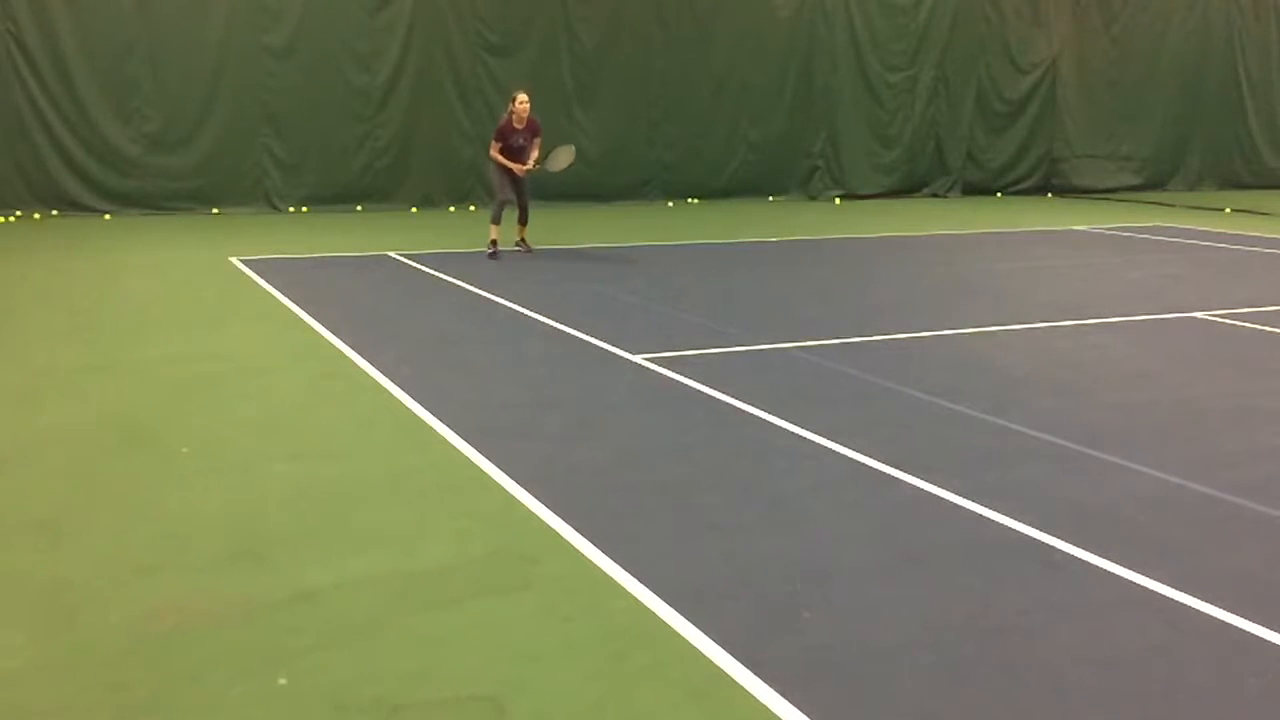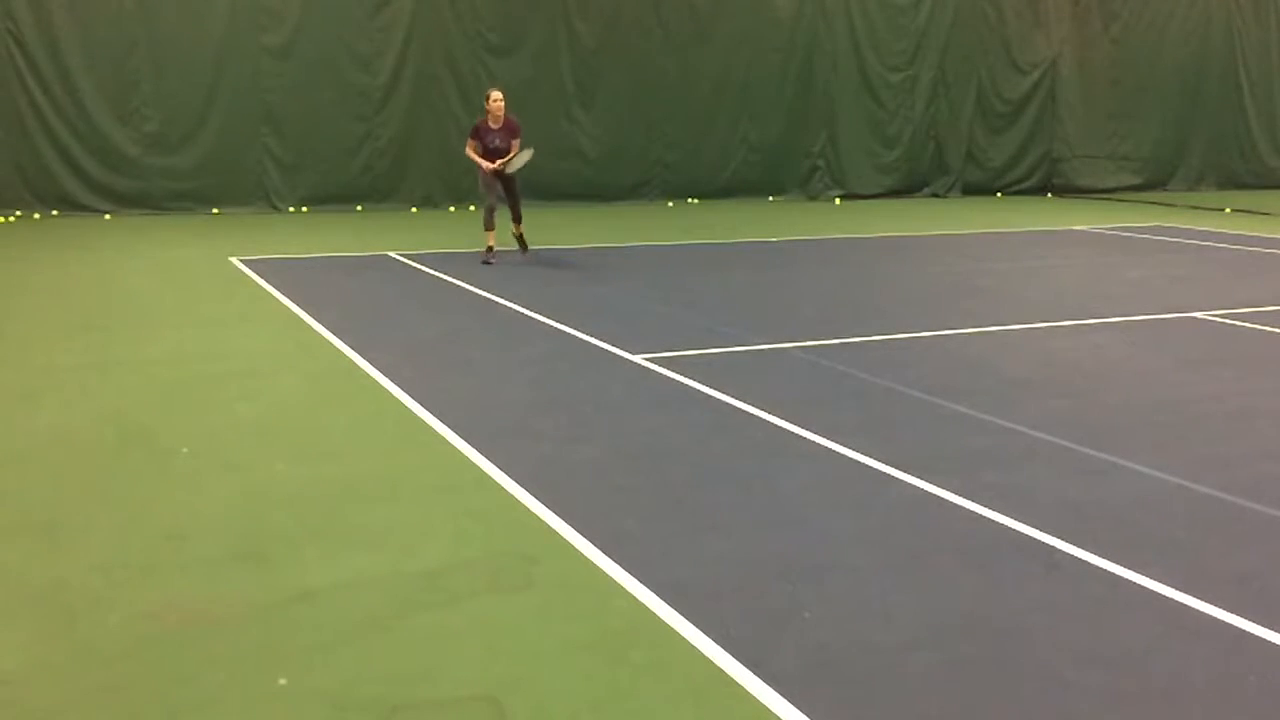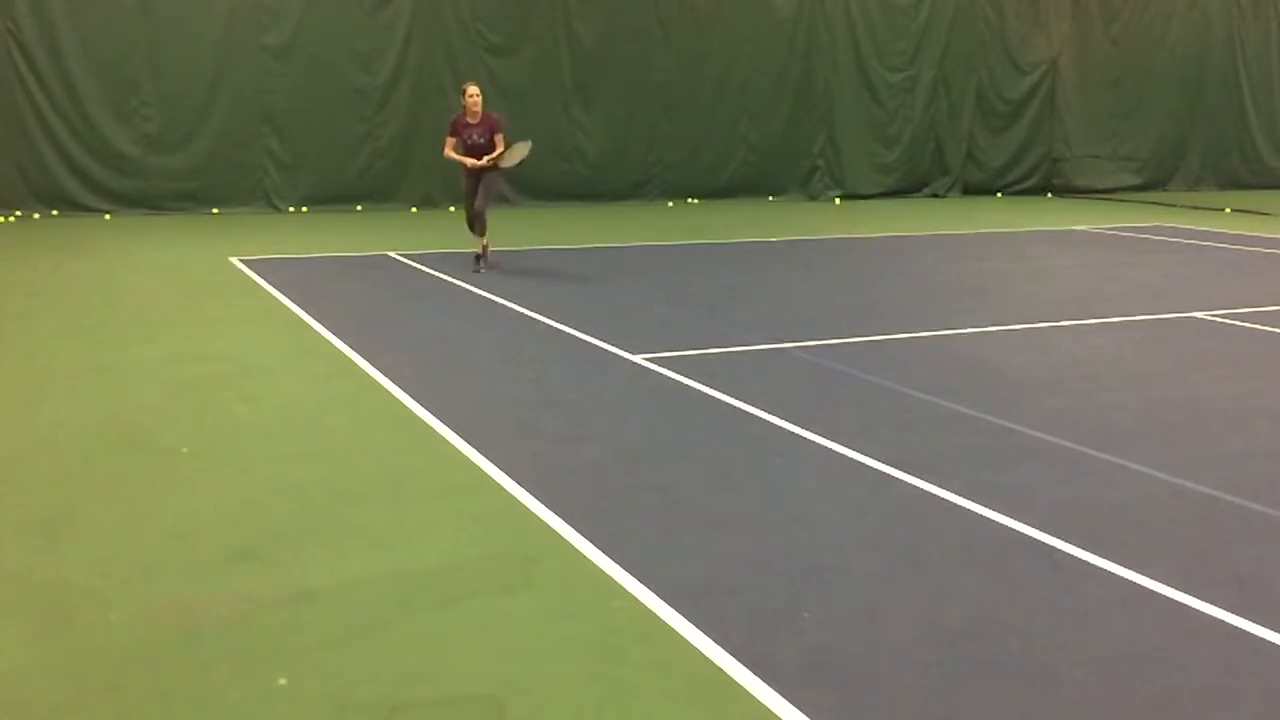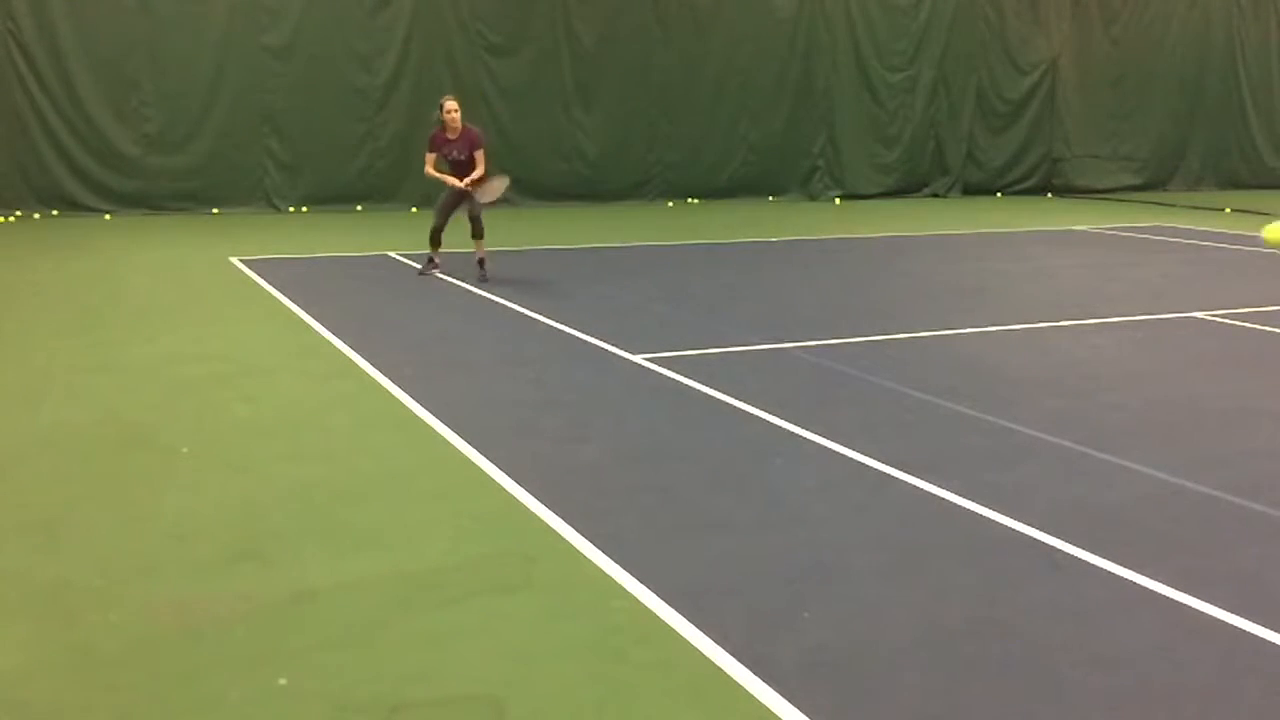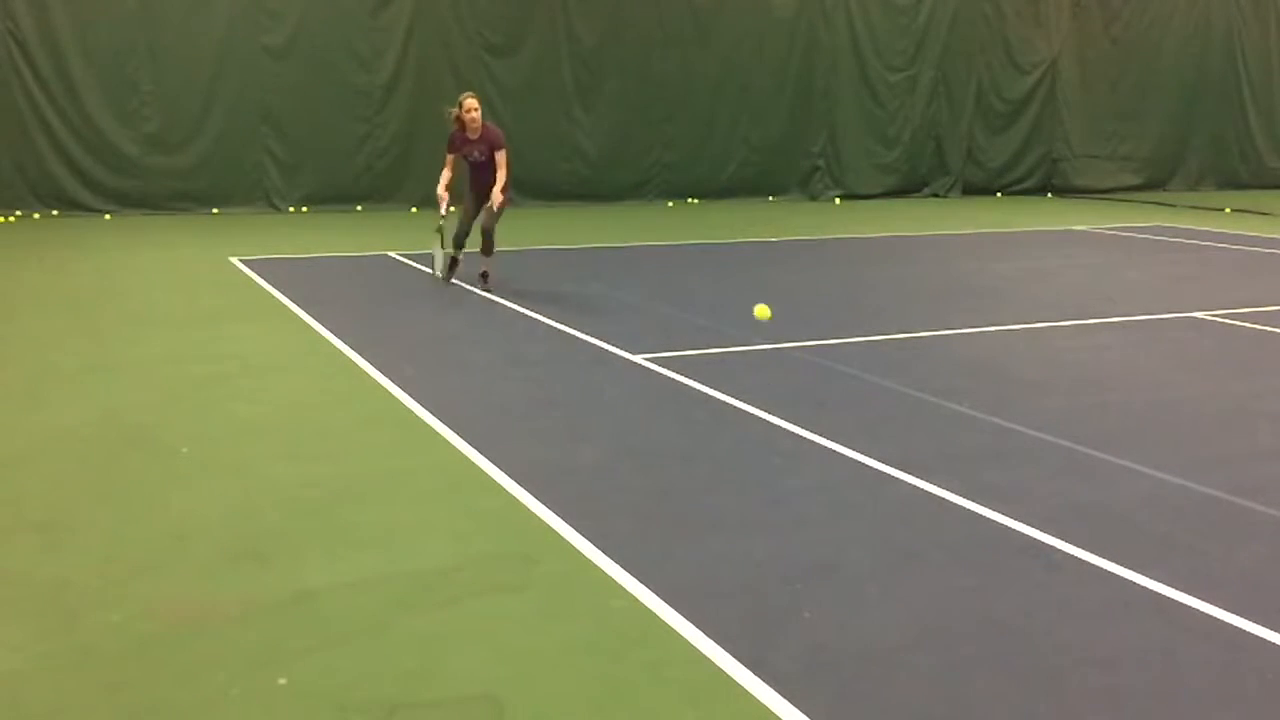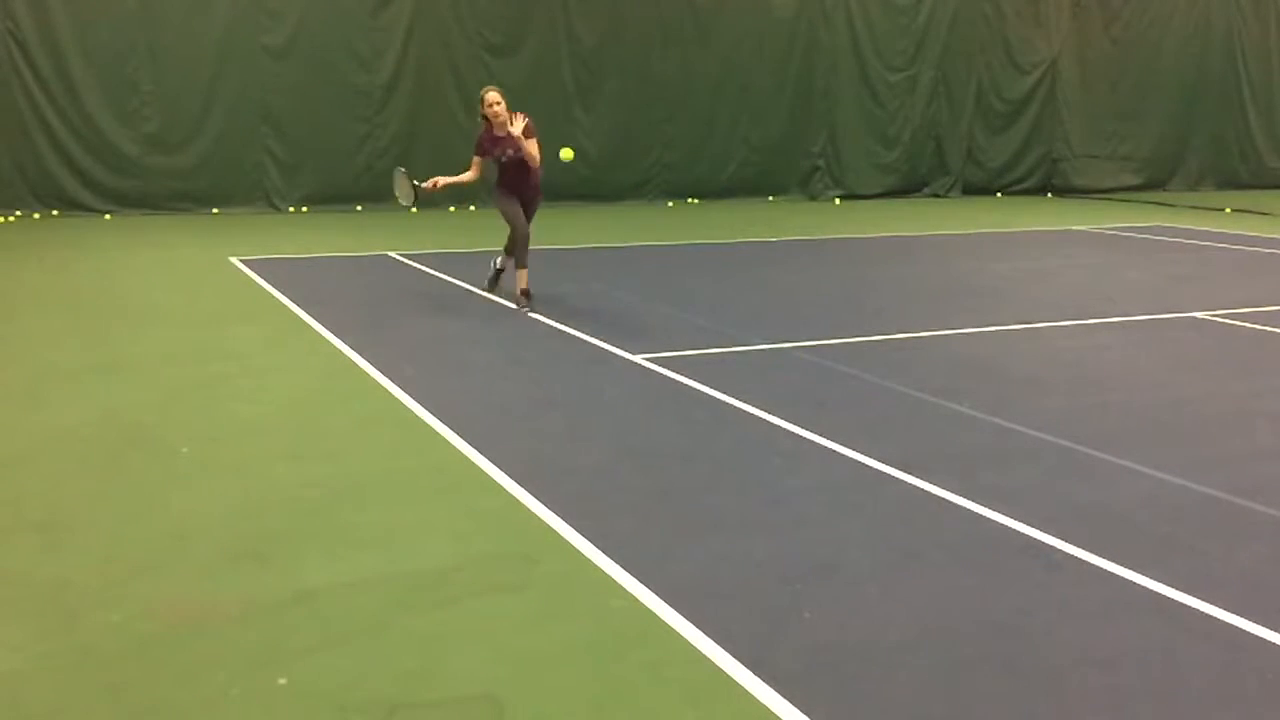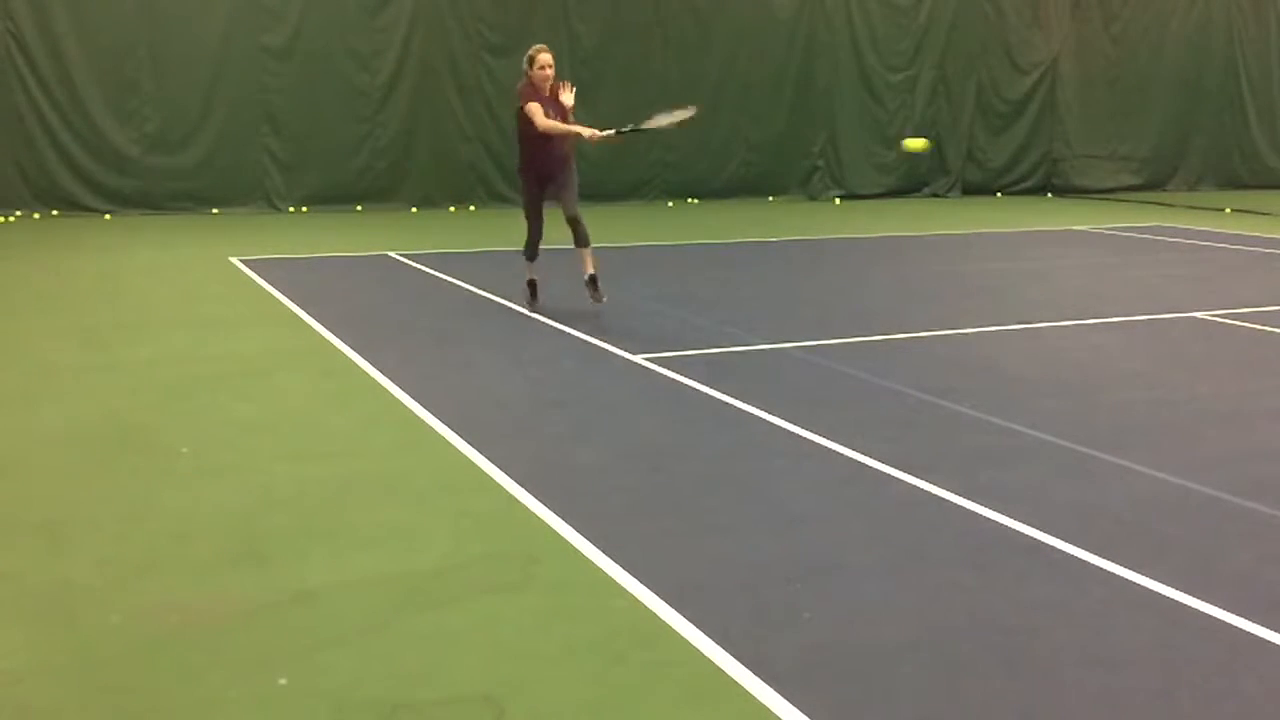
dt=0.3s
person 1, frame 1
left shoulder: (534, 125)
right shoulder: (504, 126)
left elbow: (535, 149)
right elbow: (493, 153)
left wrist: (532, 161)
right wrist: (512, 165)
left hip: (521, 167)
right hip: (502, 167)
left knee: (523, 204)
right knee: (502, 199)
left ankle: (520, 240)
right ankle: (493, 243)
person 1, frame 2
left shoulder: (512, 124)
right shoulder: (480, 126)
left elbow: (515, 152)
right elbow: (468, 149)
left wrist: (503, 162)
right wrist: (482, 162)
right hip: (487, 170)
left knee: (515, 207)
right knee: (490, 204)
left ankle: (518, 233)
right ankle: (490, 248)
person 1, frame 3
left shoulder: (492, 120)
right shoulder: (457, 122)
left elbow: (501, 148)
right elbow: (447, 151)
left wrist: (490, 158)
right wrist: (464, 160)
left hip: (490, 171)
right hip: (470, 172)
left knee: (479, 208)
right knee: (470, 214)
left ankle: (482, 253)
right ankle: (482, 246)
person 1, frame 4
left shoulder: (472, 134)
right shoulder: (436, 137)
left elbow: (481, 167)
right elbow: (428, 169)
left wrist: (469, 180)
right wrist: (446, 178)
left hip: (475, 185)
right hip: (454, 185)
left knee: (474, 214)
right knee: (437, 224)
left ankle: (481, 261)
right ankle: (434, 260)
person 1, frame 5
left shoulder: (494, 134)
right shoulder: (455, 137)
left elbow: (502, 170)
right elbow: (448, 169)
left wrist: (497, 191)
right wrist: (442, 189)
left hip: (496, 188)
right hip: (475, 188)
left knee: (486, 228)
right knee: (460, 234)
left ankle: (484, 274)
right ankle: (455, 258)
person 1, frame 6
left shoulder: (524, 125)
right shoulder: (484, 137)
left elbow: (535, 162)
right elbow: (474, 173)
left wrist: (519, 137)
right wrist: (446, 180)
left hip: (531, 191)
right hip: (506, 192)
left knee: (518, 239)
right knee: (522, 233)
left ankle: (499, 265)
right ankle: (523, 291)
person 1, frame 7
left shoulder: (559, 90)
right shoulder: (526, 92)
left elbow: (568, 133)
right elbow: (542, 124)
left wrist: (568, 109)
right wrist: (580, 130)
left hip: (561, 165)
right hip: (531, 170)
left knee: (573, 216)
right knee: (535, 232)
left ankle: (591, 278)
right ankle: (531, 280)
